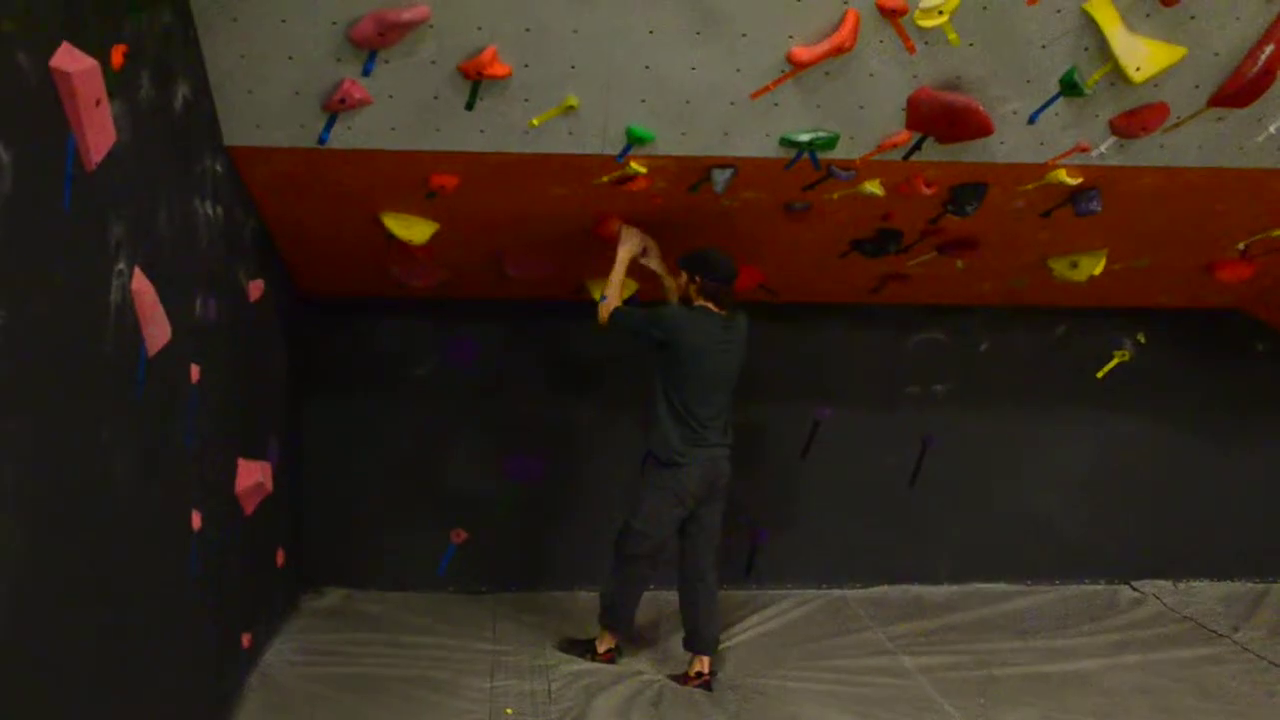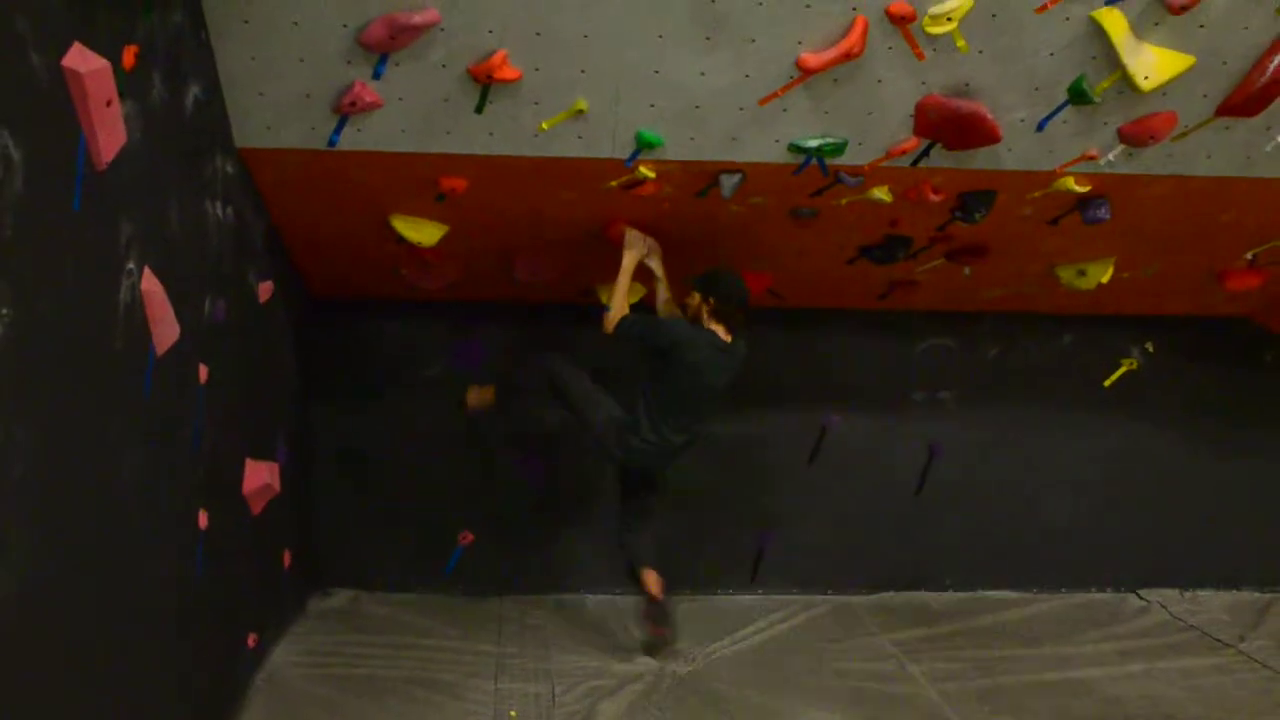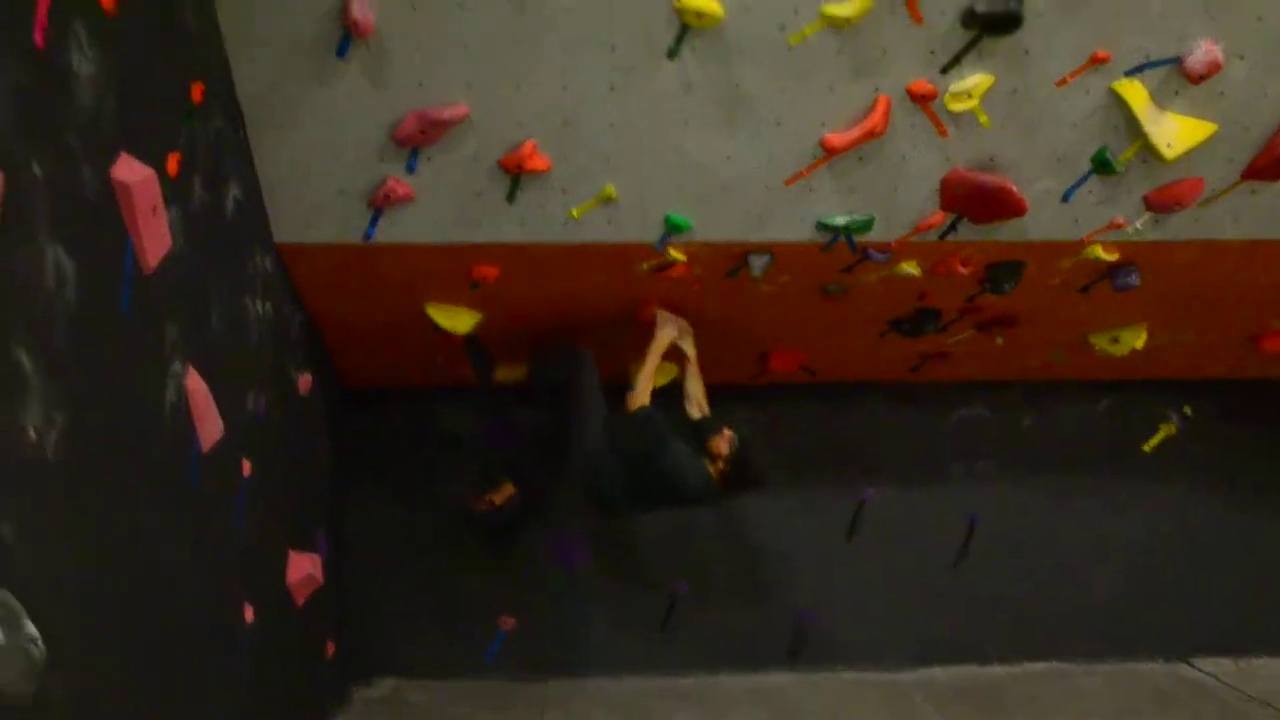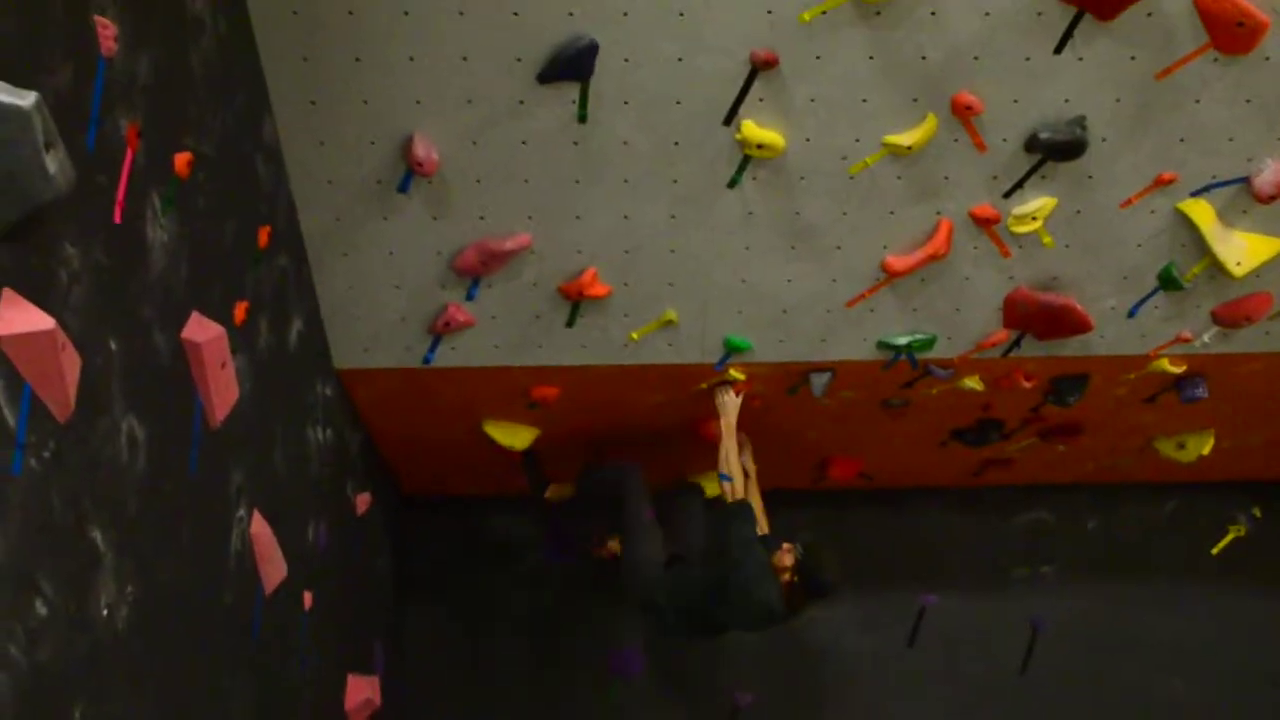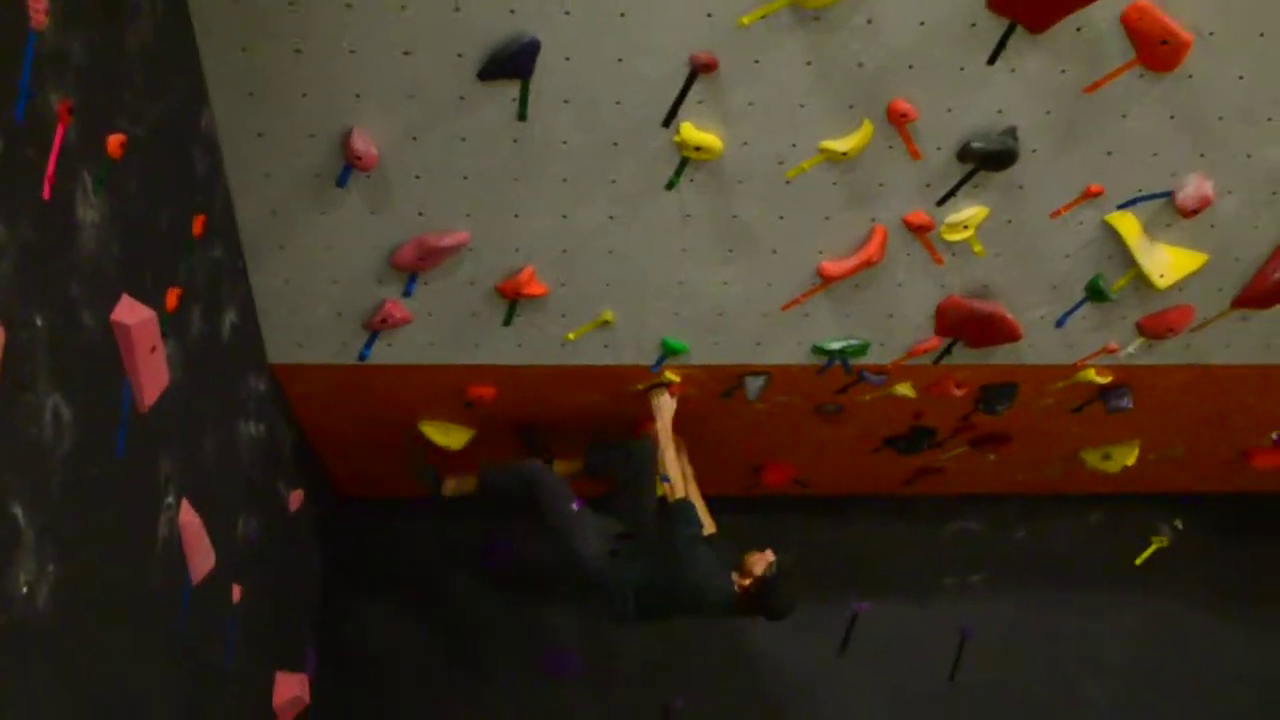
dt=1s
person 1, frame 1
left shoulder: (675, 323)
right shoulder: (736, 326)
left elbow: (607, 313)
left wrist: (624, 256)
right wrist: (658, 268)
left hip: (675, 467)
right hip: (716, 464)
left knee: (635, 554)
right knee: (701, 564)
left ankle: (606, 642)
right ankle: (702, 665)
person 1, frame 2
left shoulder: (682, 336)
right shoulder: (735, 351)
left elbow: (613, 320)
left wrist: (630, 262)
right wrist: (657, 271)
left hip: (630, 441)
right hip: (658, 457)
left knee: (557, 371)
right knee: (637, 523)
left ankle: (485, 396)
right ankle: (655, 598)
person 1, frame 3
left shoulder: (679, 465)
right shoulder: (707, 477)
left elbow: (636, 405)
right elbow: (696, 407)
left wrist: (660, 343)
right wrist: (689, 353)
left hip: (597, 470)
left knee: (579, 362)
person 1, frame 4
left shoulder: (754, 583)
right shoulder: (774, 594)
left elbow: (734, 497)
right elbow: (760, 531)
left wrist: (728, 422)
right wrist: (750, 470)
left hip: (660, 586)
right hip: (690, 572)
left knee: (626, 477)
right knee: (690, 495)
left ankle: (550, 492)
right ankle: (618, 543)
person 1, frame 5
left shoulder: (704, 578)
right shoulder: (726, 563)
left elbow: (676, 495)
right elbow: (708, 530)
left wrist: (663, 422)
right wrist: (685, 471)
left hip: (612, 561)
right hip: (642, 541)
left knee: (536, 476)
right knee: (641, 451)
left ankle: (450, 486)
right ankle: (557, 467)
